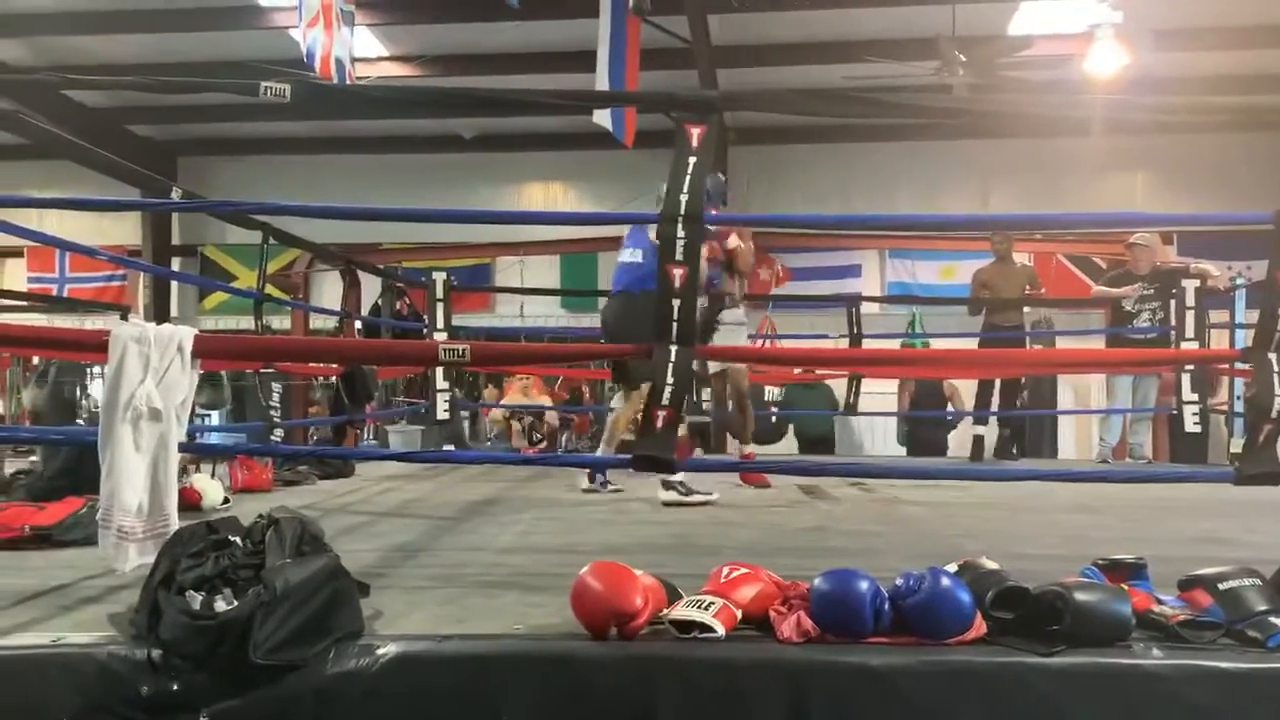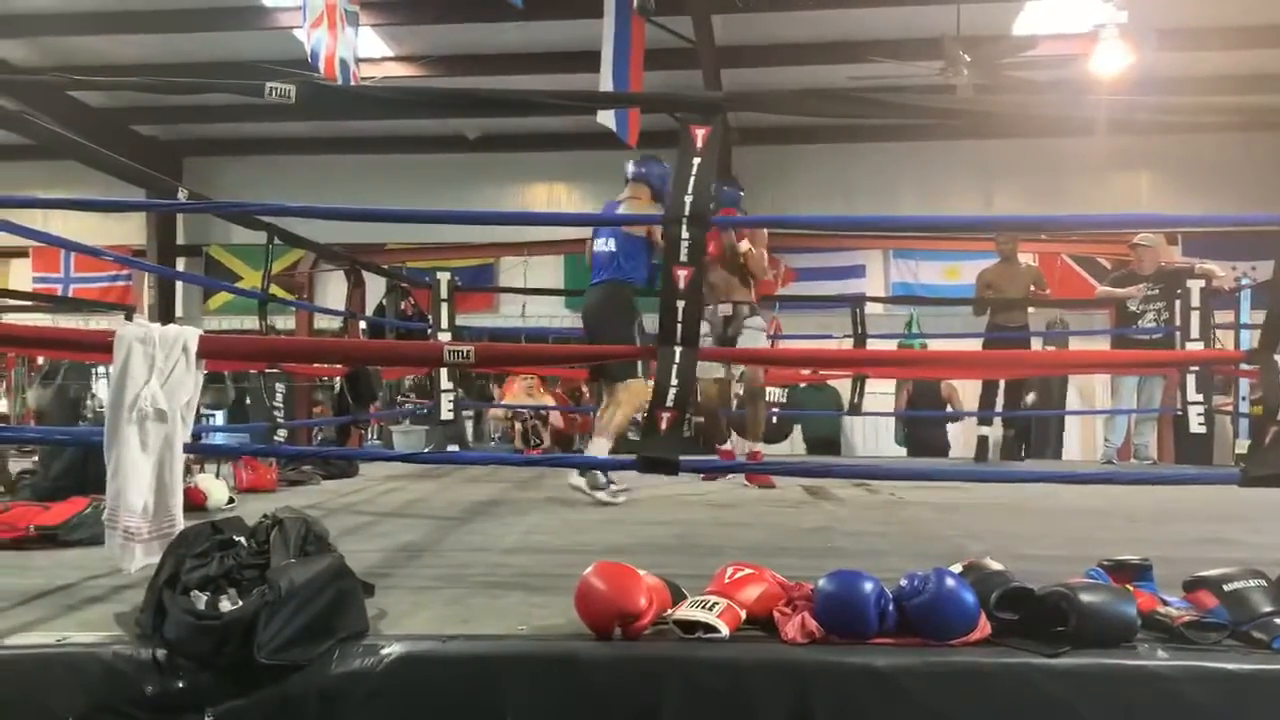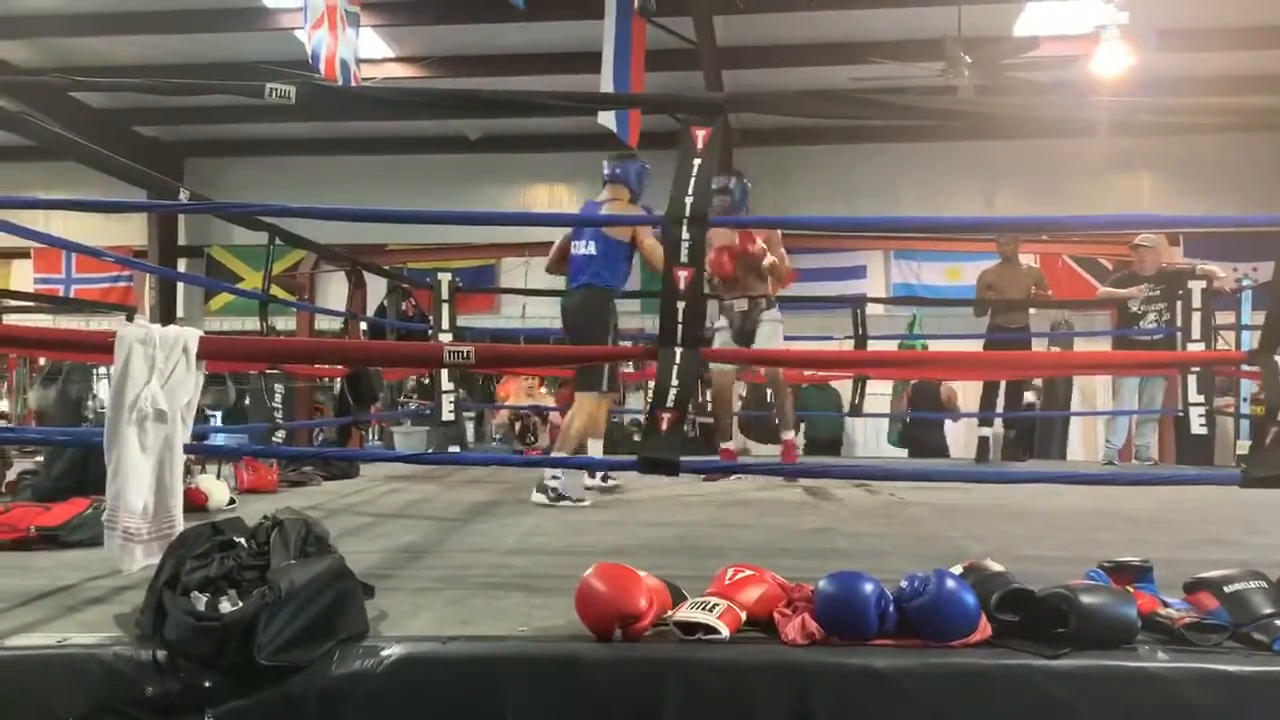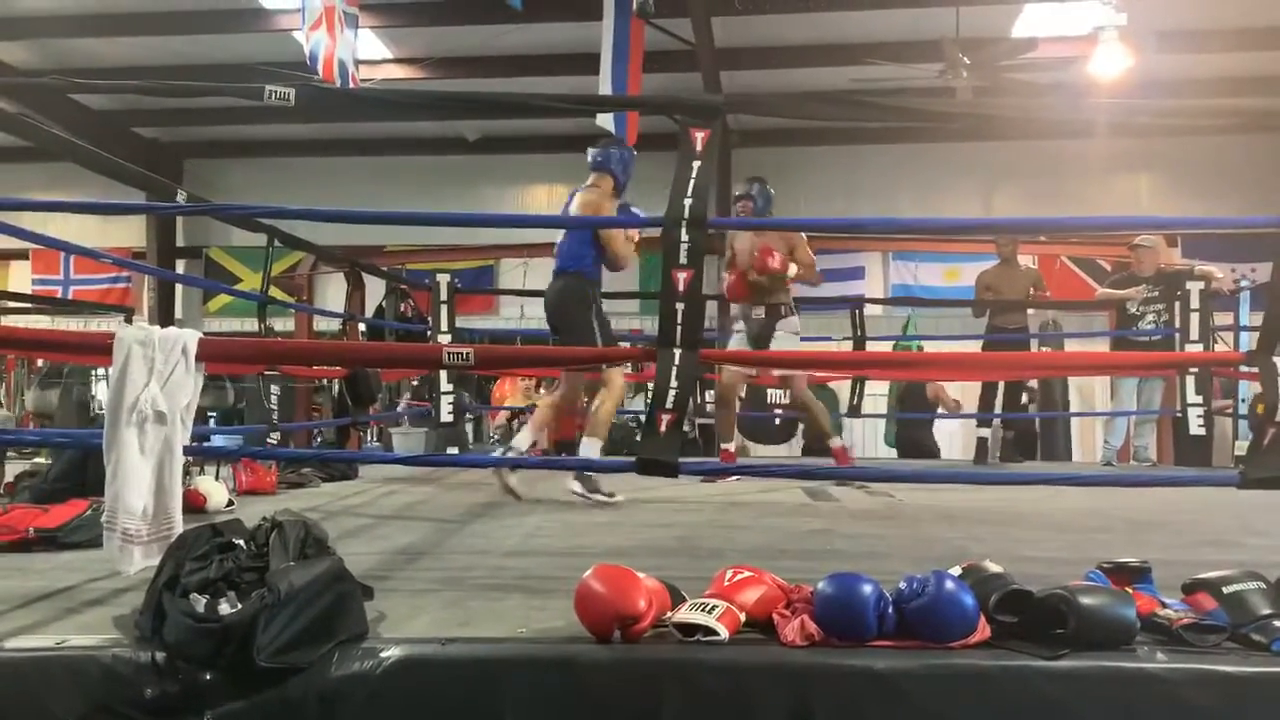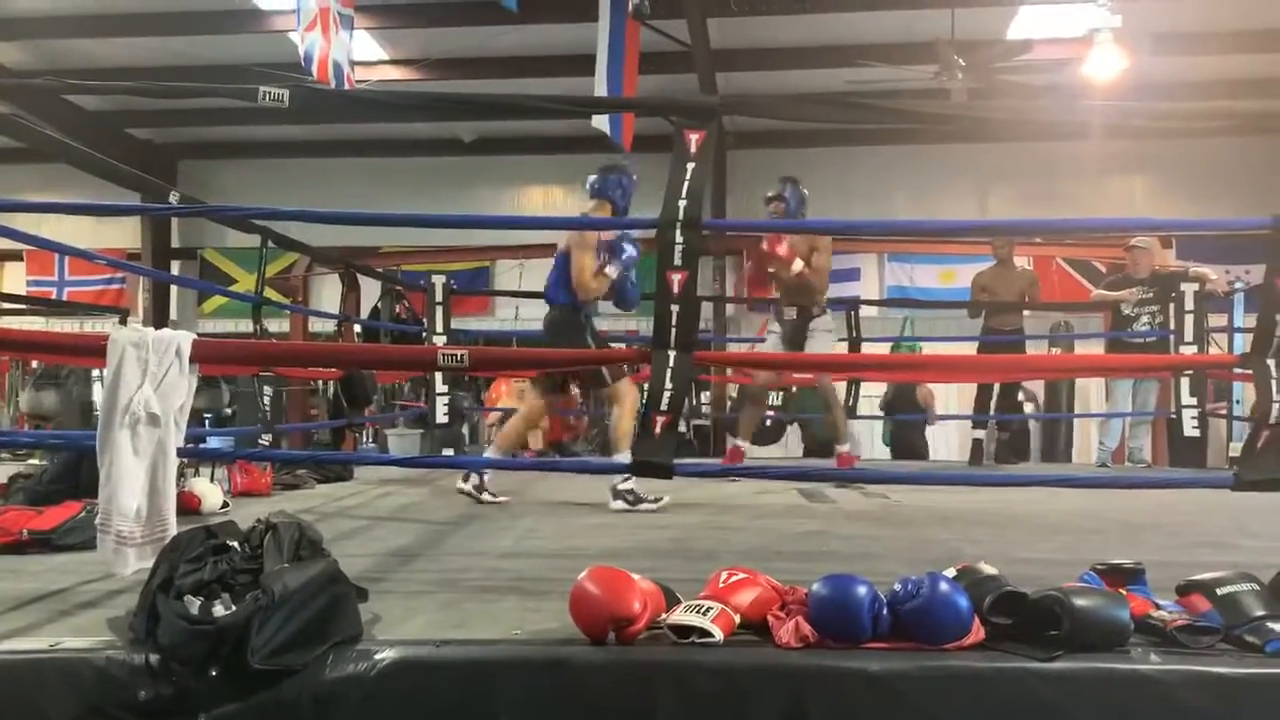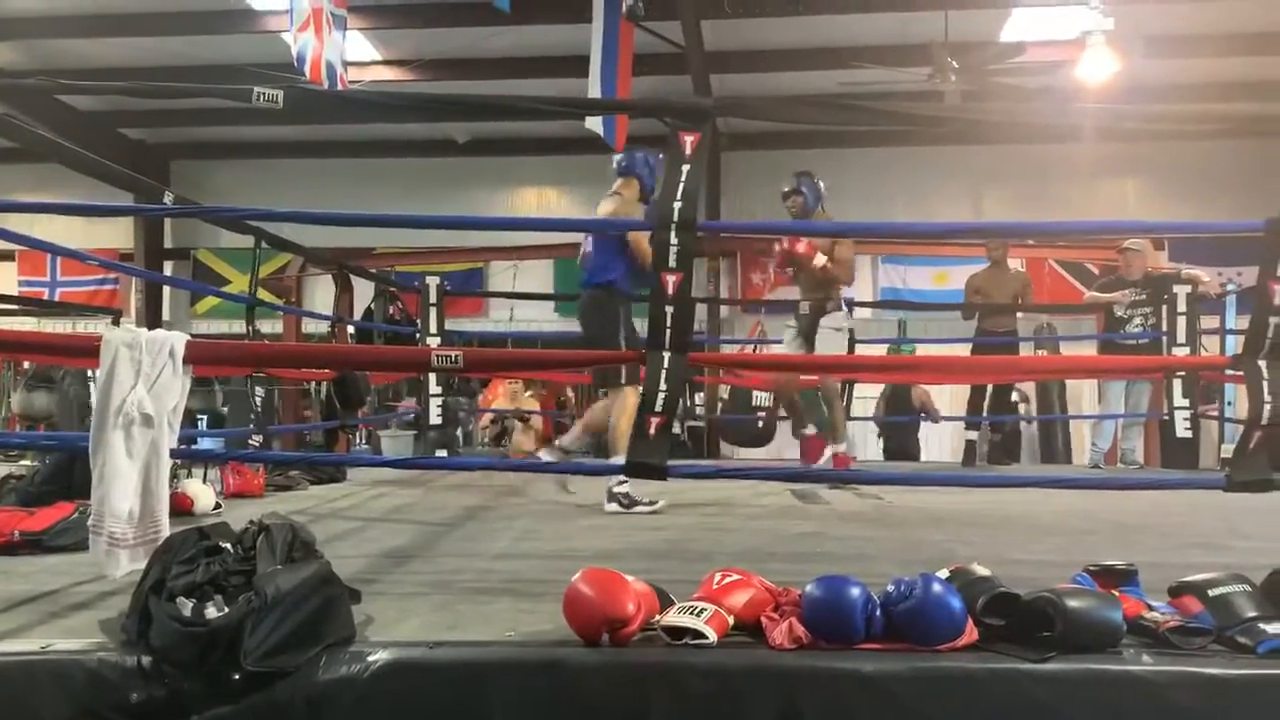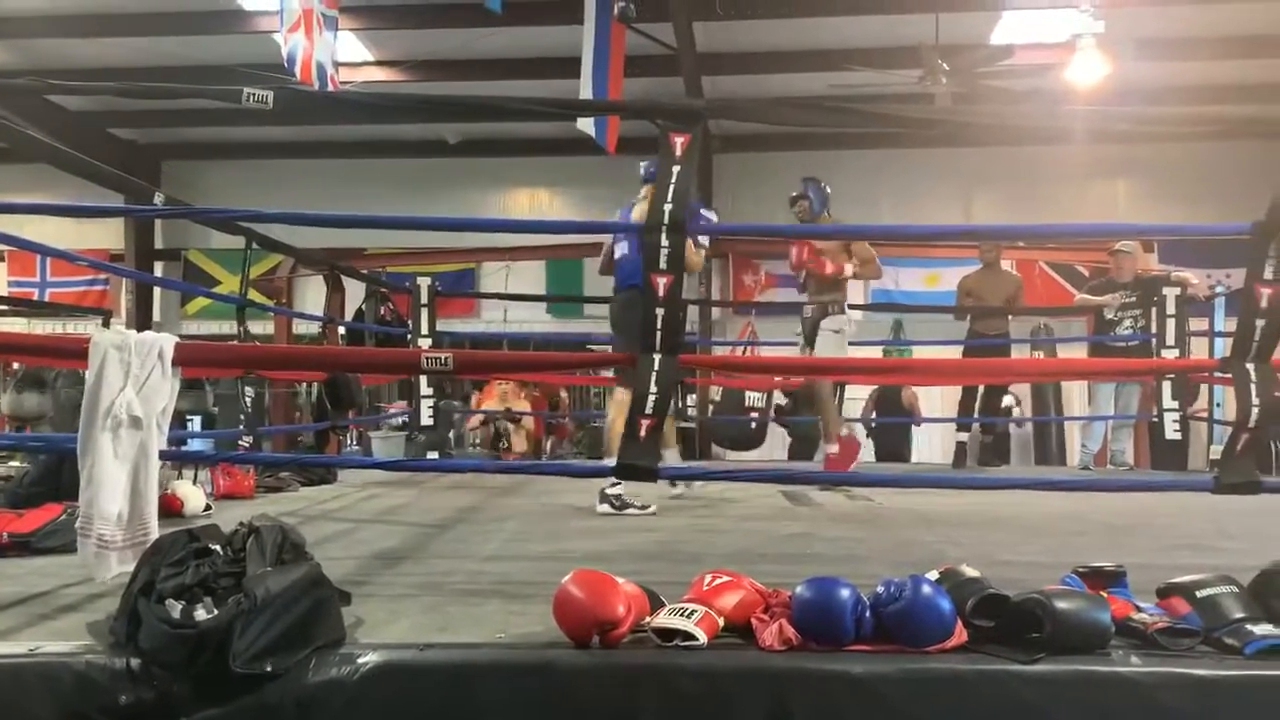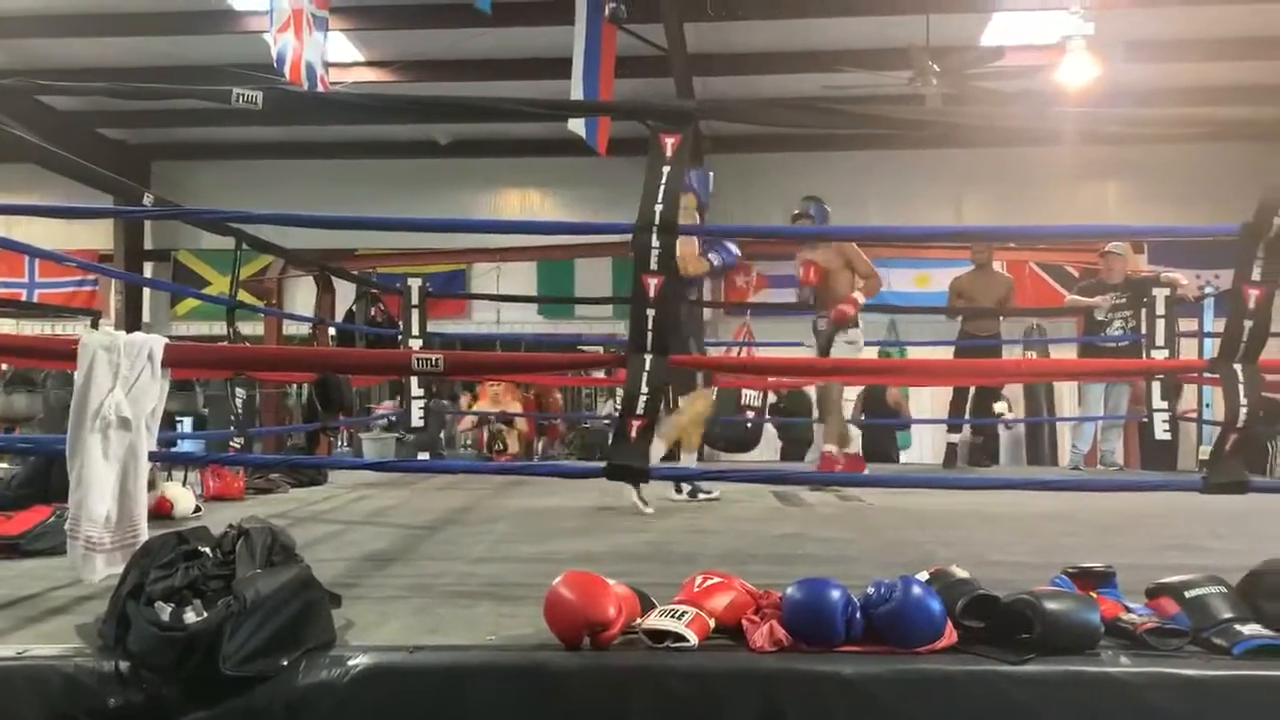
dt=0.2s
person 1, frame 1
left shoulder: (638, 226)
left hip: (615, 311)
right hip: (639, 310)
left knee: (634, 396)
left ankle: (596, 473)
right ankle: (671, 479)
person 1, frame 2
left shoulder: (607, 213)
right shoulder: (648, 211)
left hip: (594, 301)
right hip: (618, 301)
left knee: (613, 392)
right knee: (634, 391)
left ankle: (594, 471)
right ankle: (591, 467)
person 1, frame 3
left shoulder: (584, 213)
right shoulder: (630, 213)
left elbow: (552, 265)
right elbow: (661, 264)
right wrist: (653, 237)
left hip: (573, 303)
right hip: (597, 305)
left knee: (598, 391)
right knee: (591, 398)
left ankle: (595, 469)
right ankle: (550, 480)
person 1, frame 4
left shoulder: (579, 198)
right shoulder: (600, 201)
right elbow: (621, 261)
left wrist: (600, 246)
right wrist: (630, 232)
left hip: (564, 292)
right hip: (578, 295)
left knee: (570, 388)
right knee: (614, 381)
left ankle: (513, 453)
right ankle: (584, 470)
person 1, frame 5
left shoulder: (602, 233)
right shoulder: (587, 231)
right elbow: (584, 290)
left wrist: (620, 286)
right wrist: (615, 267)
left hip: (566, 323)
right hip: (572, 324)
left knee: (537, 407)
right knee: (627, 395)
left ankle: (476, 474)
right ankle: (623, 487)
person 1, frame 6
left shoulder: (609, 206)
right shoulder: (627, 207)
left elbow: (586, 259)
right elbow: (650, 260)
left hip: (597, 301)
right hip: (608, 304)
left knee: (618, 395)
right knee: (628, 394)
left ankle: (558, 450)
right ankle: (619, 488)
person 1, frame 7
left shoulder: (628, 212)
left elbow: (605, 267)
right elbow: (692, 263)
right wrist: (704, 235)
left hip: (625, 302)
right hip: (642, 304)
right knee: (627, 394)
left ankle: (674, 469)
right ankle: (610, 489)
person 1, frame 8
right shoulder: (687, 215)
right elbow: (686, 266)
left wrist: (702, 263)
right wrist: (717, 259)
right hip: (676, 309)
left knee: (692, 394)
right knee: (698, 401)
left ankle: (685, 481)
right ankle: (644, 463)
person 2, frame 1
left shoulder: (735, 228)
left elbow: (746, 268)
left wrist: (728, 237)
left hip: (726, 310)
left knee: (740, 388)
left ankle: (747, 461)
person 2, frame 2
left shoulder: (753, 232)
right shoulder: (702, 235)
left elbow: (761, 275)
left wrist: (741, 241)
right wrist: (704, 255)
left hip: (746, 318)
right hip: (711, 320)
left knee: (755, 383)
right knee: (709, 398)
left ankle: (754, 460)
right ankle: (725, 455)
person 2, frame 3
left shoulder: (765, 230)
right shoulder: (712, 235)
left elbow: (785, 275)
right elbow: (708, 283)
left wrist: (762, 255)
right wrist: (712, 269)
left hip: (763, 310)
right hip: (728, 314)
left knee: (775, 375)
right knee: (719, 388)
left ankle: (789, 448)
right ankle: (727, 456)
person 2, frame 4
left shoulder: (788, 236)
right shoulder: (735, 237)
left elbow: (815, 277)
left wrist: (786, 268)
right wrist: (732, 283)
left hip: (781, 319)
right hip: (747, 320)
left knee: (798, 390)
right knee: (725, 388)
left ankle: (840, 452)
right ankle: (727, 458)
person 2, frame 5
left shoulder: (817, 238)
right shoulder: (769, 237)
left elbow: (821, 286)
left wrist: (791, 259)
left hip: (813, 321)
right hip: (782, 320)
left knee: (825, 388)
right knee: (756, 386)
left ankle: (845, 458)
right ankle: (735, 455)
person 2, frame 6
right shoulder: (795, 233)
left elbow: (847, 276)
left wrist: (814, 256)
right wrist: (786, 260)
left hip: (828, 313)
right hip: (801, 314)
left knee: (828, 385)
right knee: (785, 383)
left ankle: (841, 457)
right ankle: (812, 439)
person 2, frame 7
right shoulder: (803, 238)
left elbow: (875, 269)
left wrist: (840, 269)
right wrist: (799, 268)
left hip: (833, 315)
right hip: (809, 315)
left knee: (822, 385)
right knee: (814, 387)
left ankle: (834, 459)
right ankle: (847, 441)
person 2, frame 8
left shoulder: (842, 247)
right shoulder: (802, 256)
left elbow: (874, 280)
left wrist: (853, 302)
right wrist: (804, 285)
left hip: (845, 328)
right hip: (821, 330)
left knee: (831, 390)
right knee: (826, 398)
left ankle: (828, 460)
right ankle: (853, 457)
person 3, frame 1
left shoulder: (1165, 274)
right shoulder: (1118, 277)
left elbow: (1197, 267)
right elbow: (1095, 292)
left wrist: (1214, 274)
right wrist: (1120, 292)
right hip: (1122, 351)
left knee: (1145, 407)
right knee: (1117, 404)
left ankle: (1138, 449)
right ankle: (1105, 450)
person 3, frame 2
left shoulder: (1170, 274)
right shoulder: (1122, 277)
left elbow: (1202, 268)
right elbow: (1099, 292)
left wrist: (1219, 274)
right wrist: (1124, 293)
left hip: (1158, 352)
right hip: (1127, 352)
left knee: (1150, 407)
right knee: (1122, 405)
left ankle: (1142, 450)
right ankle: (1109, 451)
person 3, frame 3
left shoulder: (1171, 275)
right shoulder: (1124, 278)
left elbow: (1203, 269)
right elbow: (1100, 293)
left wrist: (1220, 275)
right wrist: (1125, 293)
left hip: (1160, 353)
right hip: (1128, 353)
left knee: (1152, 408)
right knee: (1123, 406)
left ankle: (1143, 451)
right ankle: (1110, 452)
person 3, frame 4
left shoulder: (1169, 276)
right shoulder: (1122, 280)
left elbow: (1202, 270)
right elbow: (1099, 295)
left wrist: (1218, 277)
right wrist: (1125, 294)
right hip: (1127, 354)
left knee: (1150, 410)
right knee: (1121, 406)
left ankle: (1142, 452)
right ankle: (1109, 453)
person 3, frame 5
left shoulder: (1164, 278)
right shoulder: (1117, 281)
left elbow: (1196, 271)
right elbow: (1094, 296)
left wrist: (1213, 279)
right wrist: (1119, 296)
left hip: (1153, 356)
right hip: (1122, 355)
left knee: (1145, 411)
right knee: (1116, 408)
left ankle: (1137, 453)
right ankle: (1104, 454)
person 3, frame 6
left shoulder: (1156, 280)
right shoulder: (1110, 283)
left elbow: (1189, 273)
right elbow: (1087, 298)
left wrist: (1205, 280)
right wrist: (1111, 298)
left hip: (1146, 357)
right hip: (1115, 357)
left knee: (1138, 412)
right knee: (1109, 409)
left ankle: (1129, 454)
right ankle: (1096, 455)
person 3, frame 7
left shoulder: (1146, 282)
right shoulder: (1100, 285)
left elbow: (1178, 275)
right elbow: (1078, 300)
left wrist: (1193, 283)
right wrist: (1101, 301)
left hip: (1136, 359)
right hip: (1105, 359)
left knee: (1127, 413)
right knee: (1099, 411)
left ankle: (1118, 456)
right ankle: (1086, 457)
person 3, frame 8
left shoulder: (1136, 283)
right shoulder: (1090, 286)
left elbow: (1168, 276)
right elbow: (1068, 301)
left wrist: (1183, 284)
right wrist: (1092, 302)
left hip: (1125, 360)
right hip: (1095, 359)
left knee: (1117, 413)
right knee: (1089, 411)
left ankle: (1108, 455)
right ankle: (1076, 456)
person 4, frame 1
left shoulder: (1028, 272)
right shoulder: (982, 274)
left elbow: (1043, 297)
right elbow: (973, 310)
left wrist: (1033, 296)
right wrist: (980, 301)
left hip: (1016, 332)
right hip: (991, 331)
left knee: (1012, 387)
right knee: (985, 385)
left ankle: (1004, 443)
right ankle: (978, 442)
person 4, frame 2
left shoulder: (1033, 272)
right shoulder: (986, 274)
left elbow: (1048, 297)
right elbow: (977, 310)
left wrist: (1038, 296)
right wrist: (985, 301)
left hip: (1021, 333)
right hip: (995, 332)
left knee: (1016, 388)
right knee: (990, 386)
left ankle: (1009, 443)
right ankle: (982, 442)
person 4, frame 3
left shoulder: (1034, 273)
right shoulder: (987, 275)
left elbow: (1049, 298)
right elbow: (978, 311)
left wrist: (1039, 297)
right wrist: (986, 302)
left hip: (1022, 334)
right hip: (996, 333)
left knee: (1016, 389)
right knee: (990, 387)
left ankle: (1009, 444)
right ankle: (983, 443)
person 4, frame 4
left shoulder: (1032, 274)
right shoulder: (986, 276)
left elbow: (1047, 300)
right elbow: (976, 312)
left wrist: (1038, 298)
right wrist: (985, 303)
left hip: (1020, 335)
right hip: (995, 334)
left knee: (1015, 390)
right knee: (989, 388)
left ankle: (1007, 445)
right ankle: (982, 444)
person 4, frame 5
left shoulder: (1028, 276)
right shoulder: (982, 277)
left elbow: (1038, 304)
right elbow: (972, 313)
left wrist: (1031, 300)
right wrist: (980, 303)
left hip: (1016, 336)
right hip: (991, 335)
left knee: (1010, 392)
right knee: (985, 389)
left ankle: (1002, 446)
right ankle: (977, 445)
person 4, frame 6
left shoulder: (1021, 278)
right shoulder: (975, 279)
right elbow: (966, 315)
left wrist: (1021, 303)
right wrist: (973, 305)
left hip: (1009, 338)
right hip: (984, 337)
left knee: (1003, 393)
right knee: (978, 391)
left ankle: (995, 447)
right ankle: (970, 446)
person 4, frame 7
left shoulder: (1014, 280)
right shoulder: (968, 281)
left elbow: (1020, 310)
right elbow: (958, 315)
left wrist: (1011, 307)
right wrist: (966, 307)
left hip: (1001, 340)
right hip: (976, 339)
left knee: (995, 396)
right knee: (969, 393)
left ankle: (986, 449)
right ankle: (961, 448)
person 4, frame 8
left shoulder: (1006, 282)
right shoulder: (960, 282)
right elbow: (949, 313)
left wrist: (1003, 310)
right wrist: (958, 308)
left hip: (993, 341)
right hip: (967, 340)
left knee: (986, 396)
right knee: (960, 394)
left ankle: (977, 449)
right ankle: (952, 448)
